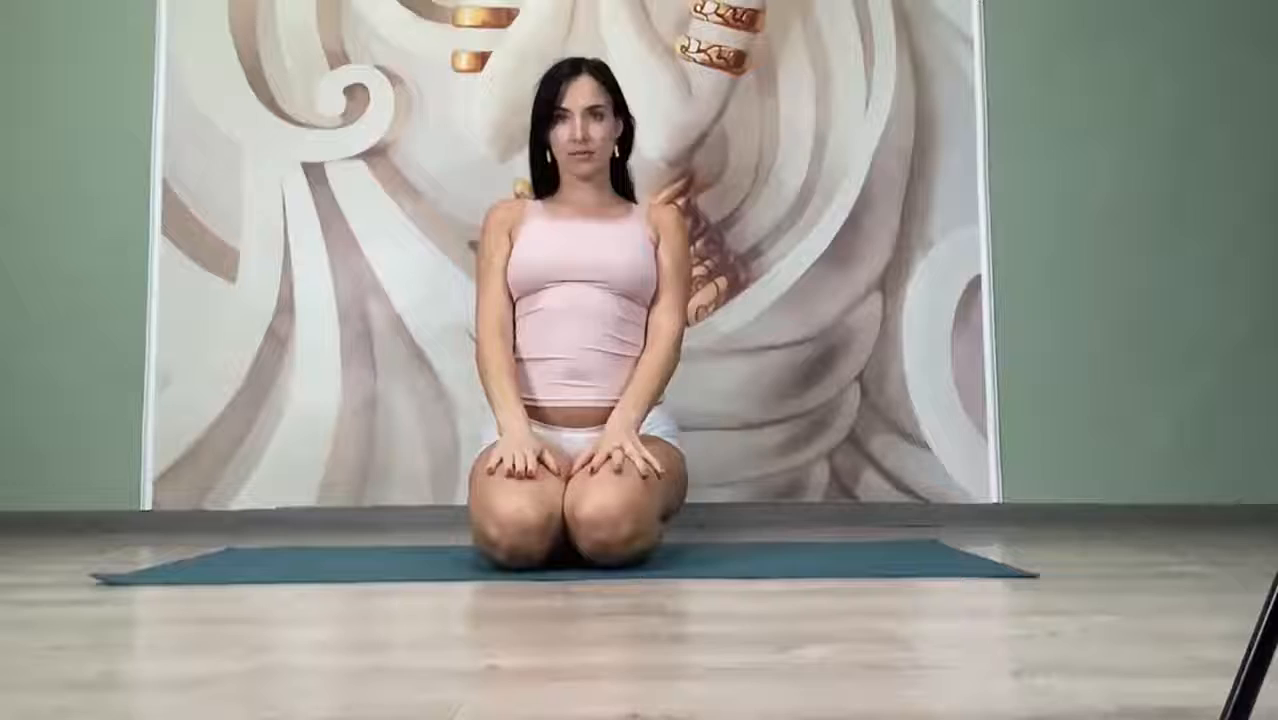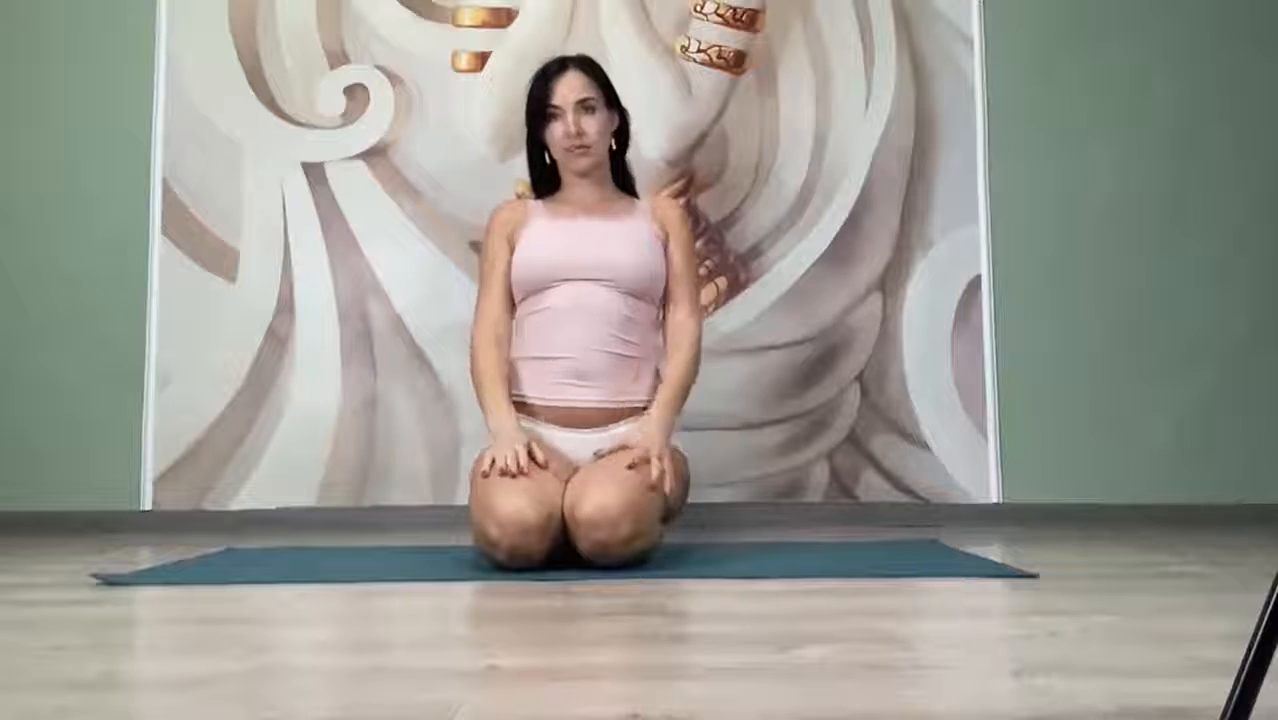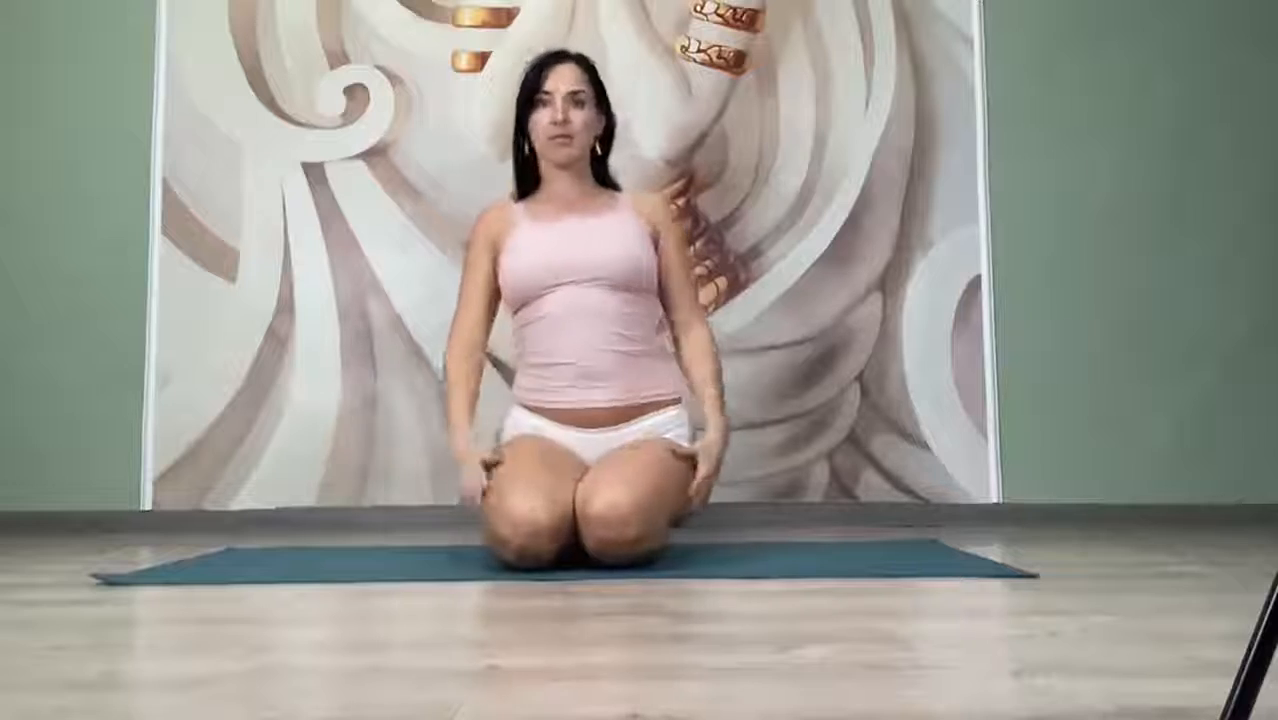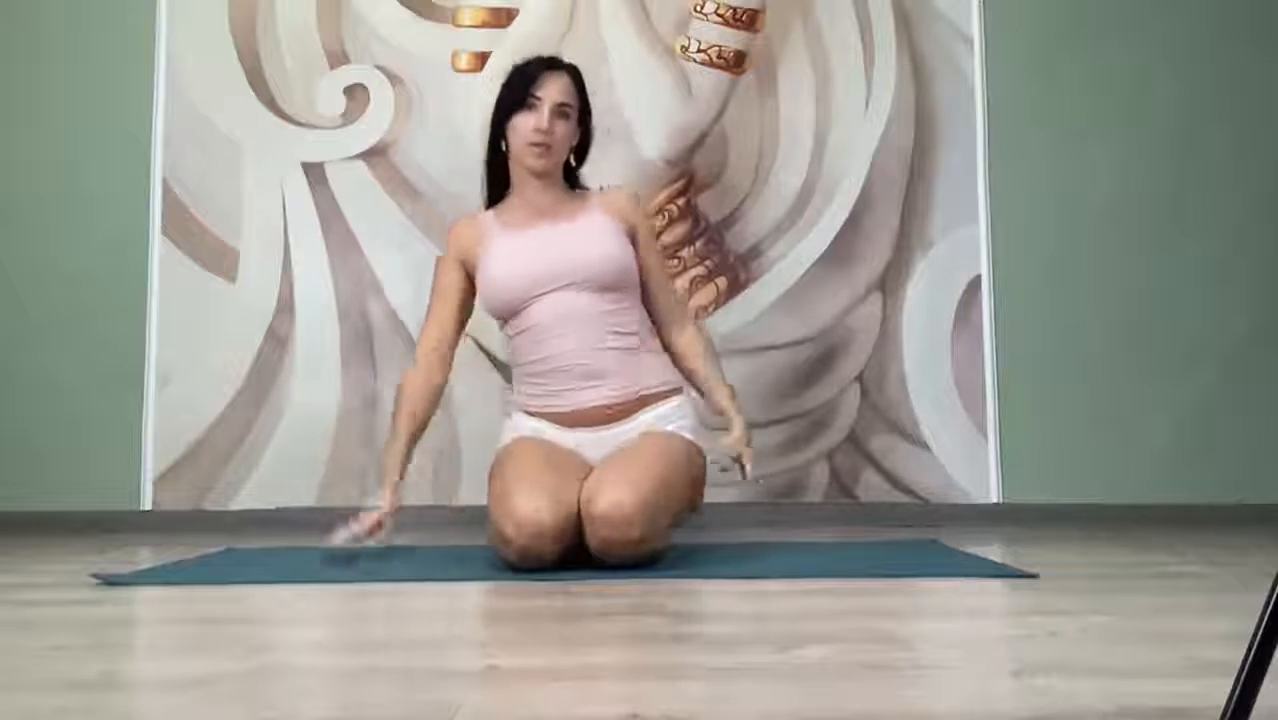
dt=0.3s
person 1, frame 1
left shoulder: (659, 221)
right shoulder: (509, 218)
left elbow: (666, 331)
right elbow: (492, 332)
left wrist: (621, 425)
right wrist: (516, 429)
left hip: (632, 426)
right hip: (530, 428)
left knee: (607, 526)
right knee: (513, 530)
left ankle: (641, 504)
right ankle: (562, 509)
person 1, frame 2
left shoulder: (662, 216)
right shoulder: (513, 219)
left elbow: (684, 329)
right elbow: (489, 333)
left wrist: (656, 426)
right wrist: (504, 428)
left hip: (633, 428)
right hip: (530, 428)
left knee: (605, 525)
right knee: (513, 531)
left ankle: (643, 502)
right ankle: (563, 511)
person 1, frame 3
left shoulder: (647, 211)
right shoulder: (498, 224)
left elbow: (689, 328)
right elbow: (467, 339)
left wrist: (715, 426)
right wrist: (462, 438)
left hip: (647, 427)
right hip: (542, 428)
left knee: (614, 527)
right knee: (525, 531)
left ankle: (660, 497)
right ankle: (578, 509)
person 1, frame 4
left shoulder: (619, 209)
right shoulder: (469, 237)
left elbow: (677, 324)
right elbow: (431, 359)
left wrist: (733, 418)
right wrist: (390, 482)
left hip: (650, 421)
right hip: (544, 432)
left knee: (618, 526)
right knee: (531, 533)
left ankle: (663, 495)
right ankle: (571, 505)
